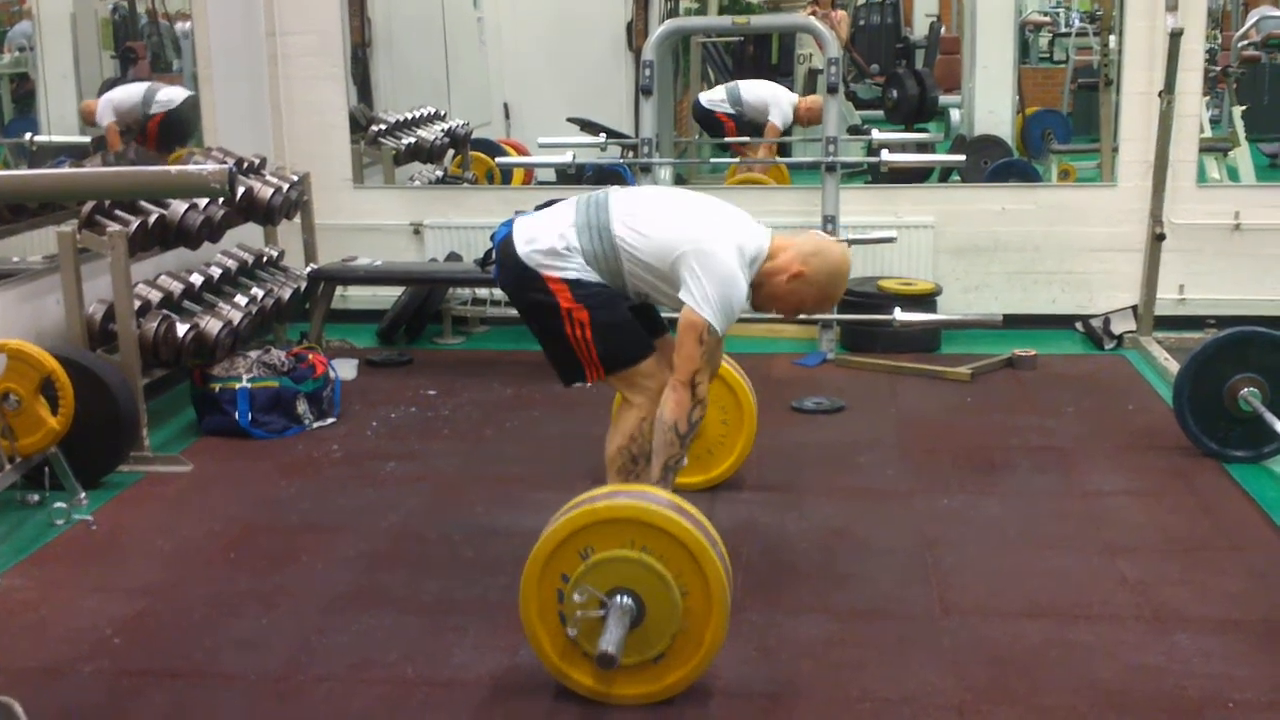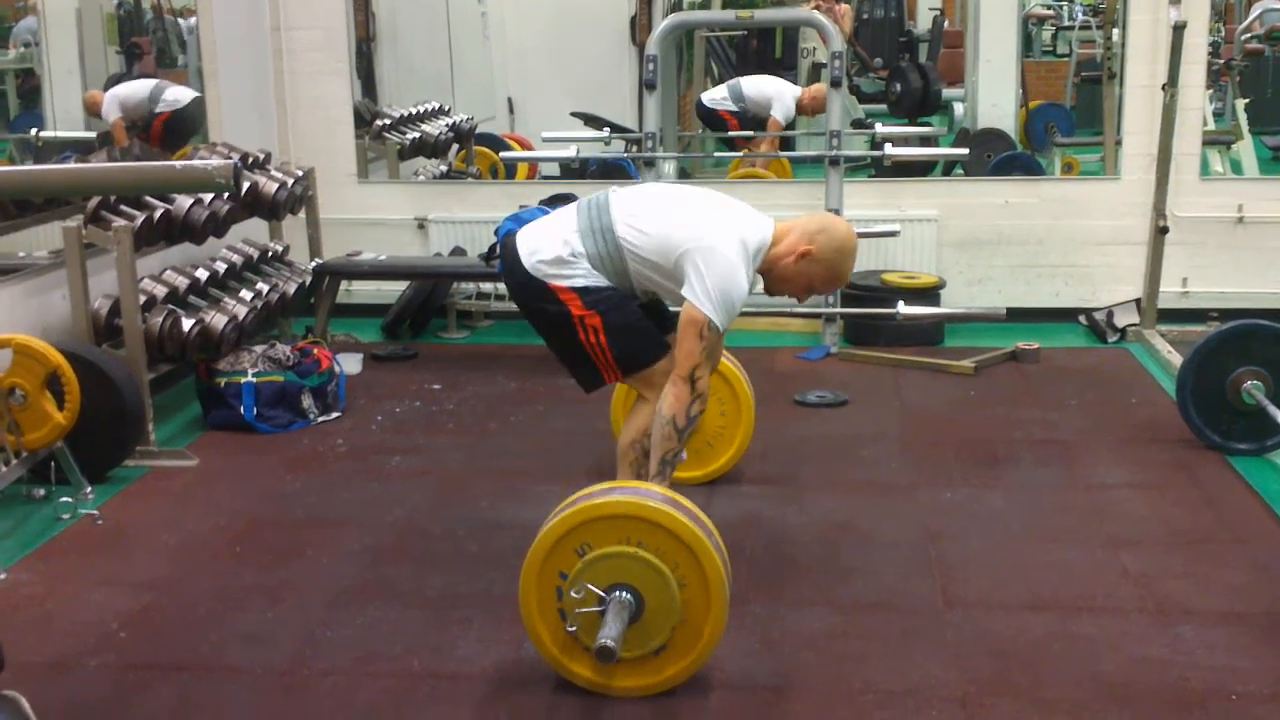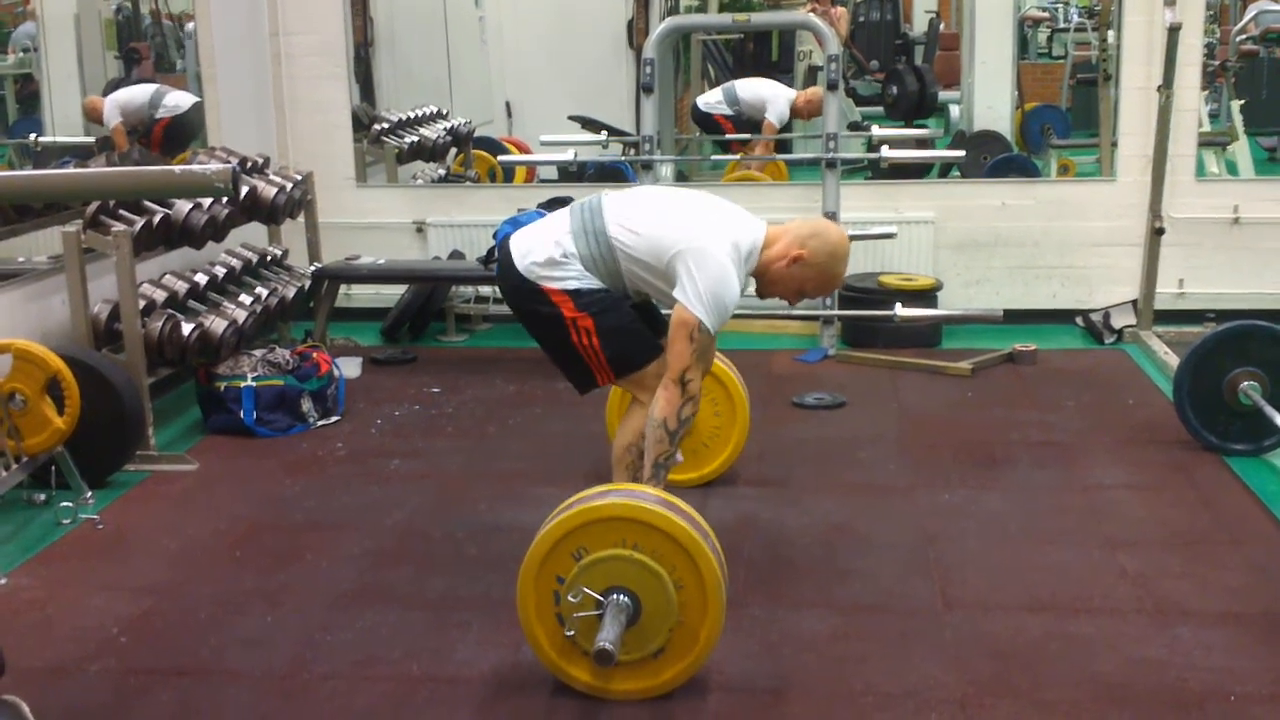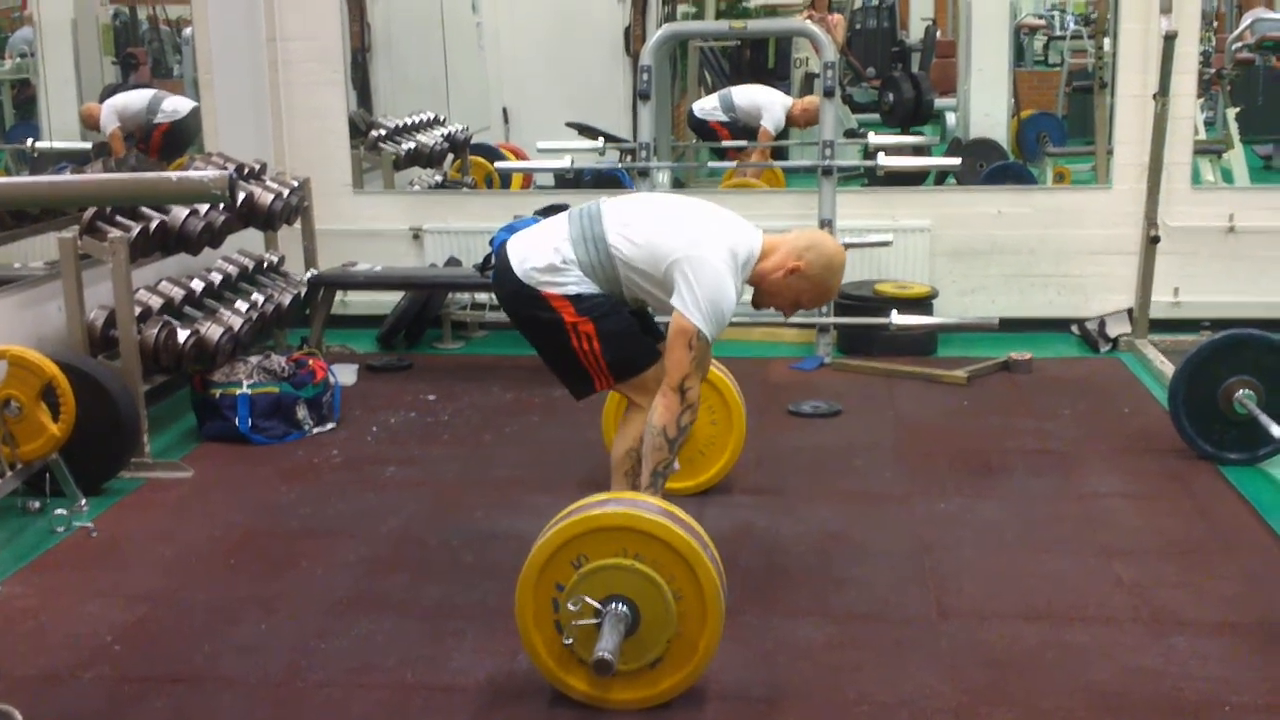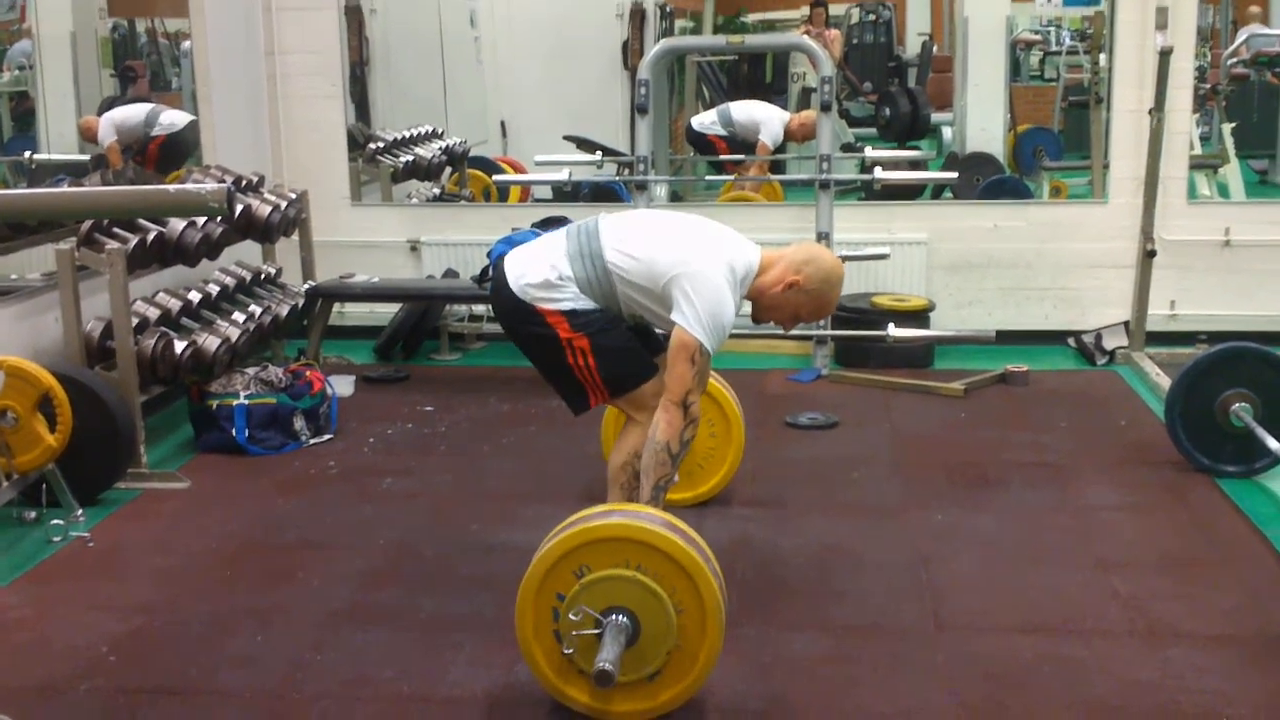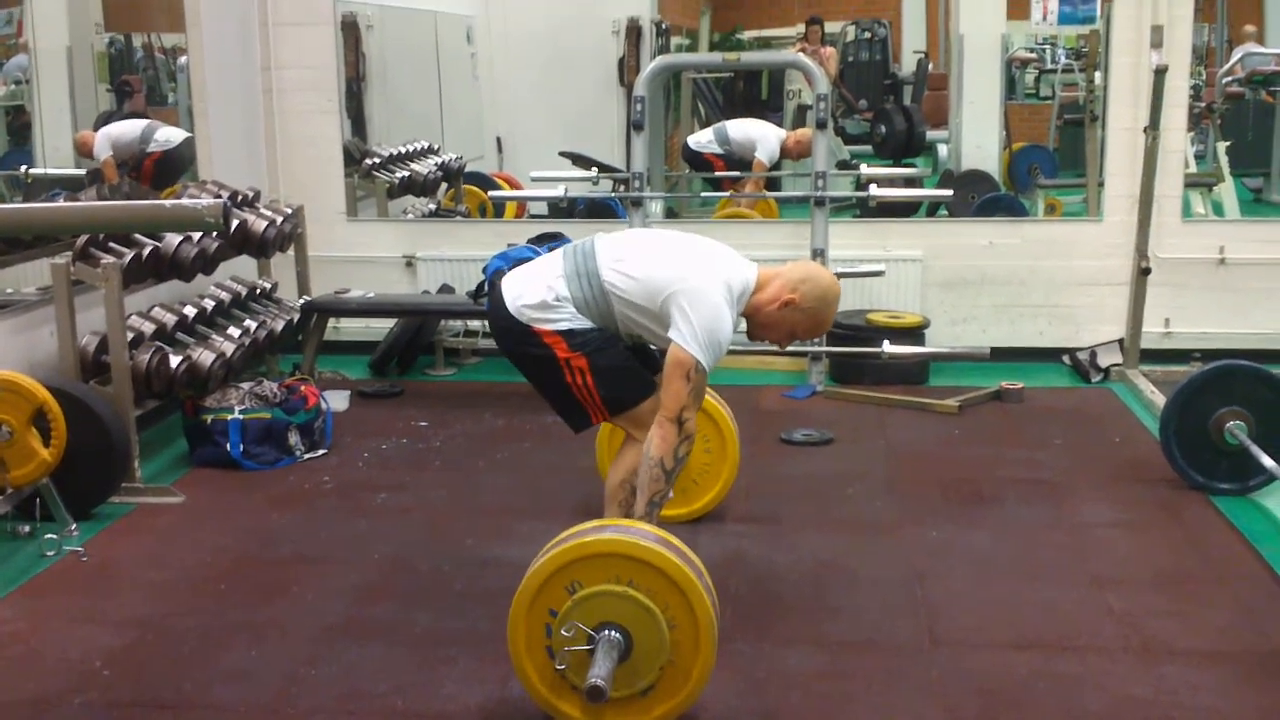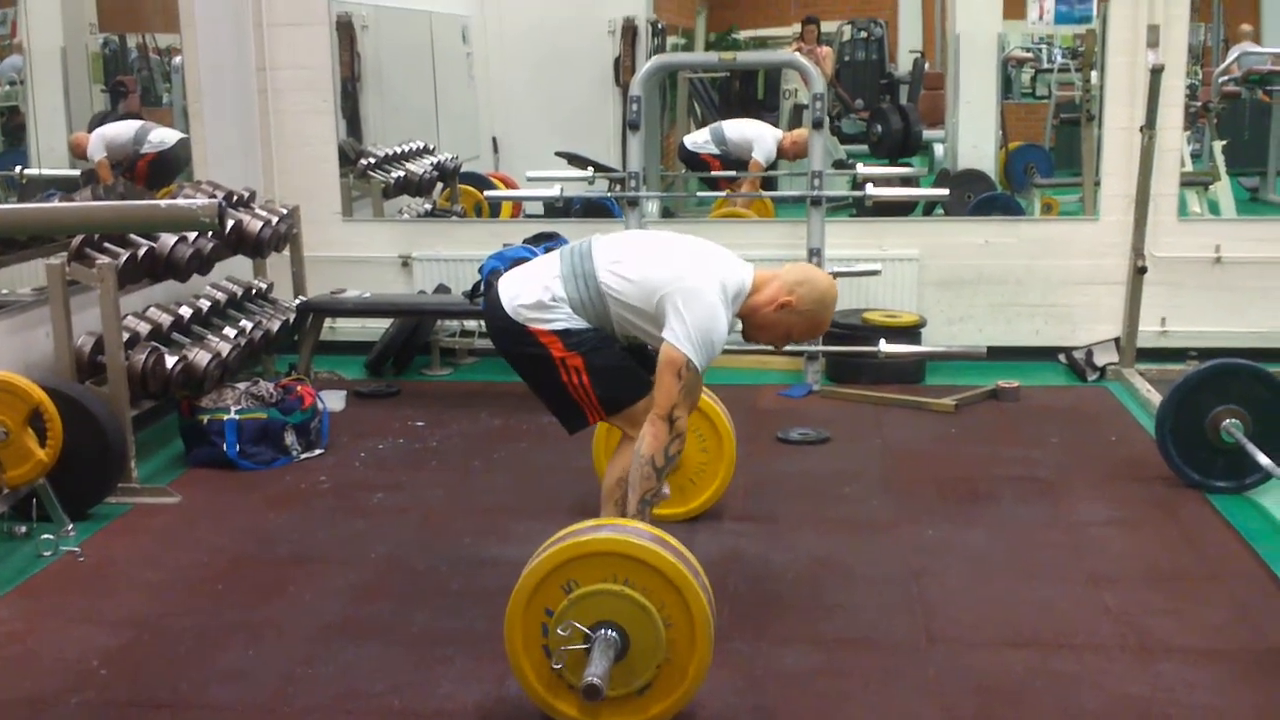
dt=0.2s
person 1, frame 1
left shoulder: (743, 240)
right shoulder: (726, 273)
right elbow: (686, 388)
left hip: (558, 247)
right hip: (544, 259)
left knee: (663, 365)
right knee: (648, 389)
person 1, frame 2
left shoulder: (746, 230)
right shoulder: (728, 265)
right elbow: (686, 382)
right wrist: (656, 489)
left hip: (561, 248)
right hip: (550, 266)
left knee: (674, 359)
right knee: (659, 386)
person 1, frame 3
left shoulder: (740, 232)
right shoulder: (720, 268)
right elbow: (678, 384)
left hip: (549, 252)
right hip: (543, 269)
left knee: (666, 362)
right knee: (651, 388)
person 1, frame 4
left shoulder: (735, 242)
right shoulder: (717, 276)
right elbow: (677, 392)
right wrist: (648, 500)
left hip: (545, 257)
right hip: (541, 275)
left knee: (661, 370)
right knee: (651, 394)
person 1, frame 5
left shoulder: (733, 256)
right shoulder: (715, 292)
right elbow: (678, 406)
left hip: (542, 273)
right hip: (537, 291)
left knee: (662, 385)
right knee: (649, 408)
person 1, frame 6
left shoulder: (729, 273)
right shoulder: (712, 309)
right elbow: (673, 422)
left hip: (540, 293)
right hip: (533, 313)
left knee: (660, 401)
right knee: (648, 425)
person 1, frame 7
left shoulder: (726, 274)
right shoulder: (708, 309)
right elbow: (665, 421)
left hip: (540, 292)
right hip: (530, 312)
left knee: (658, 401)
right knee: (643, 423)
